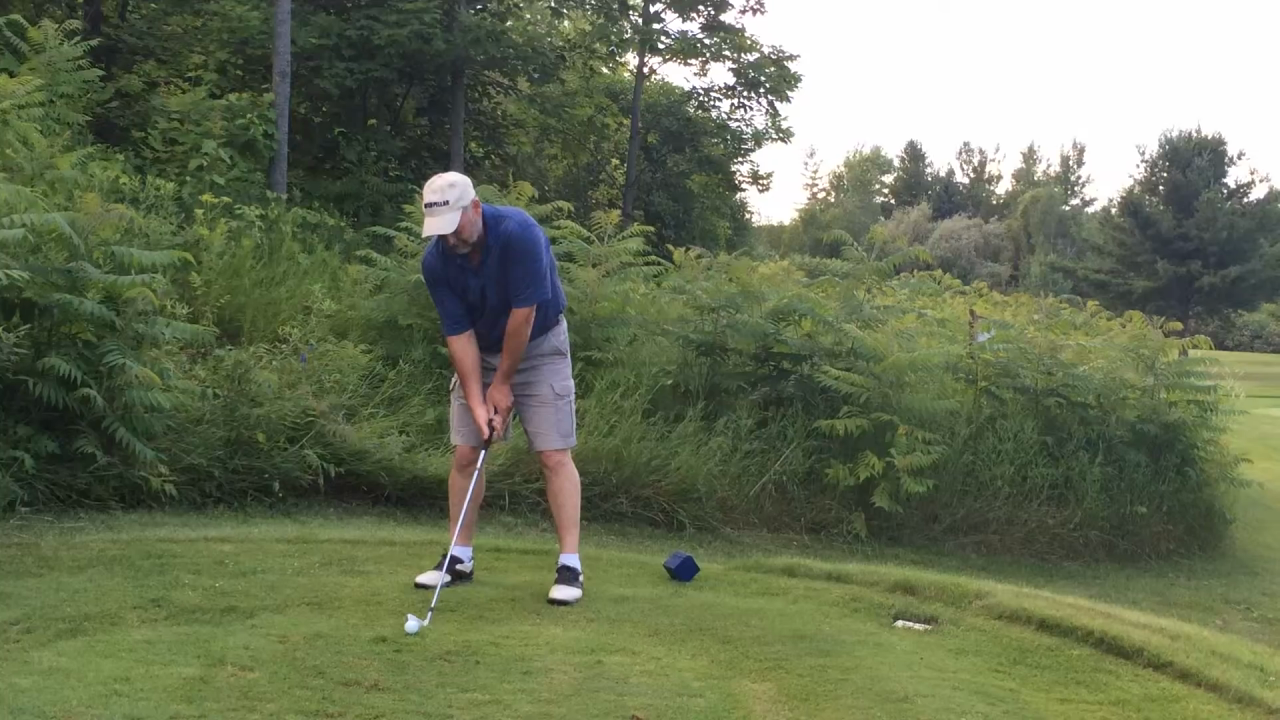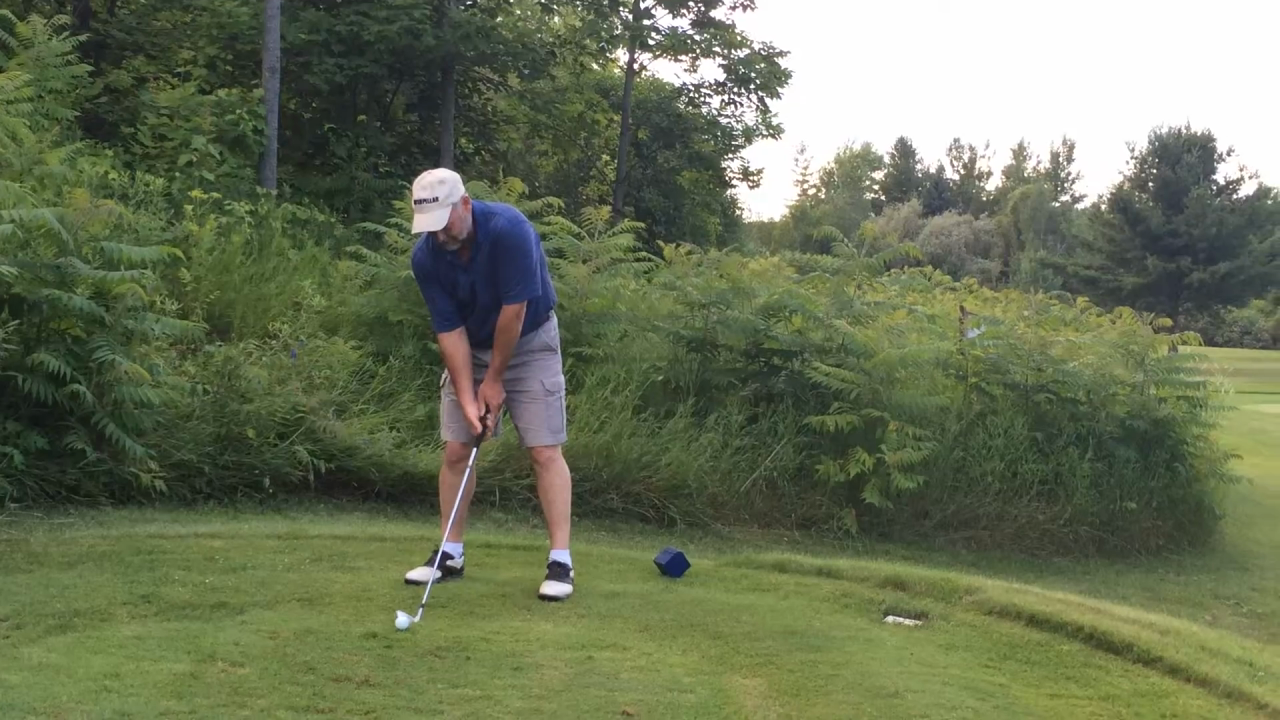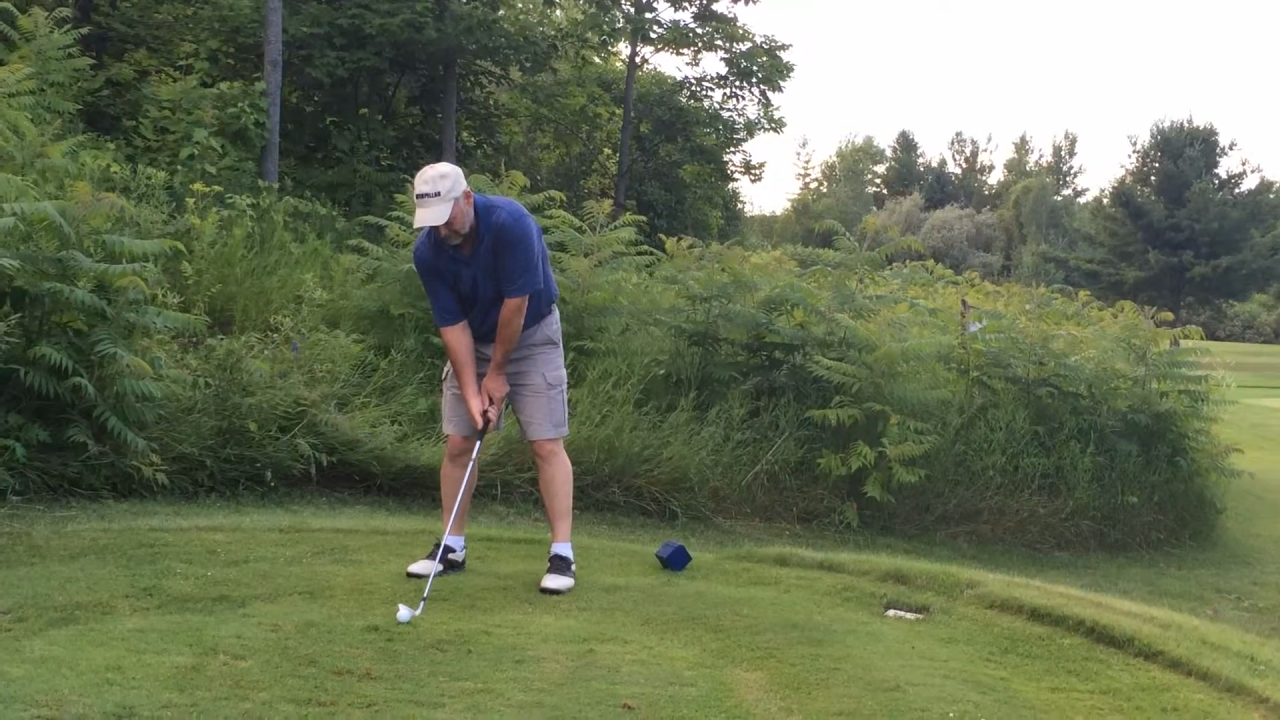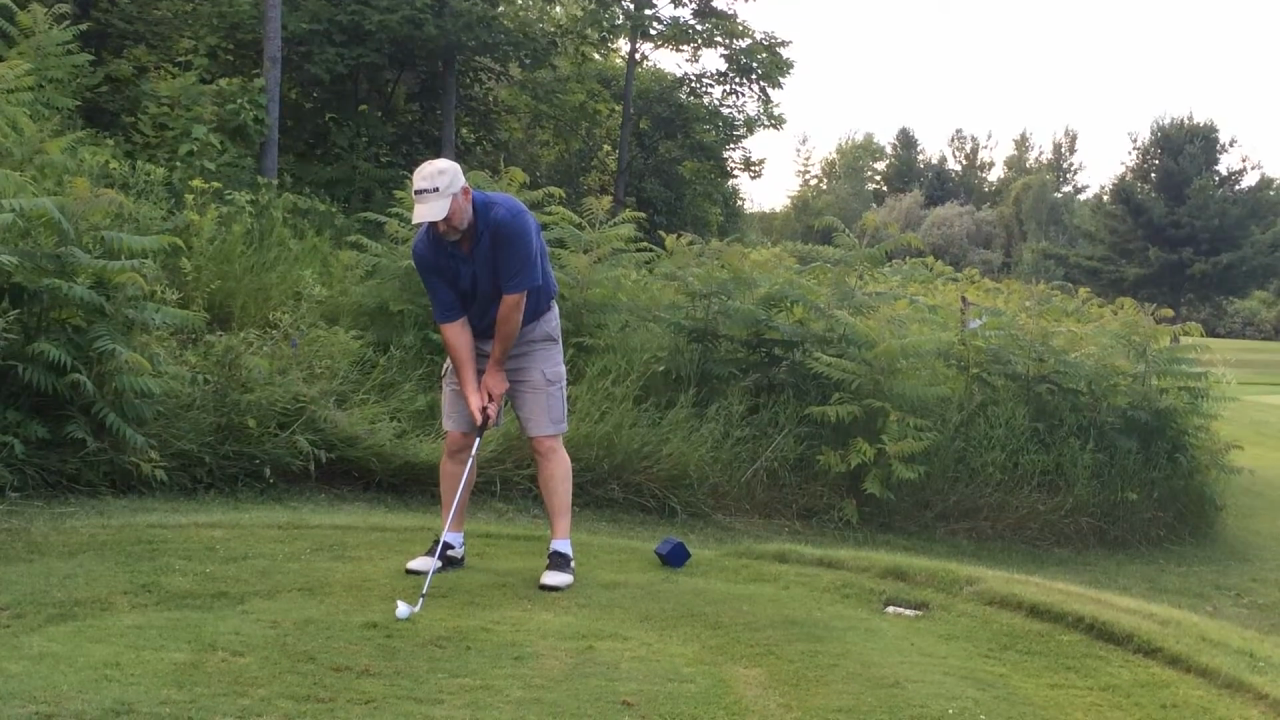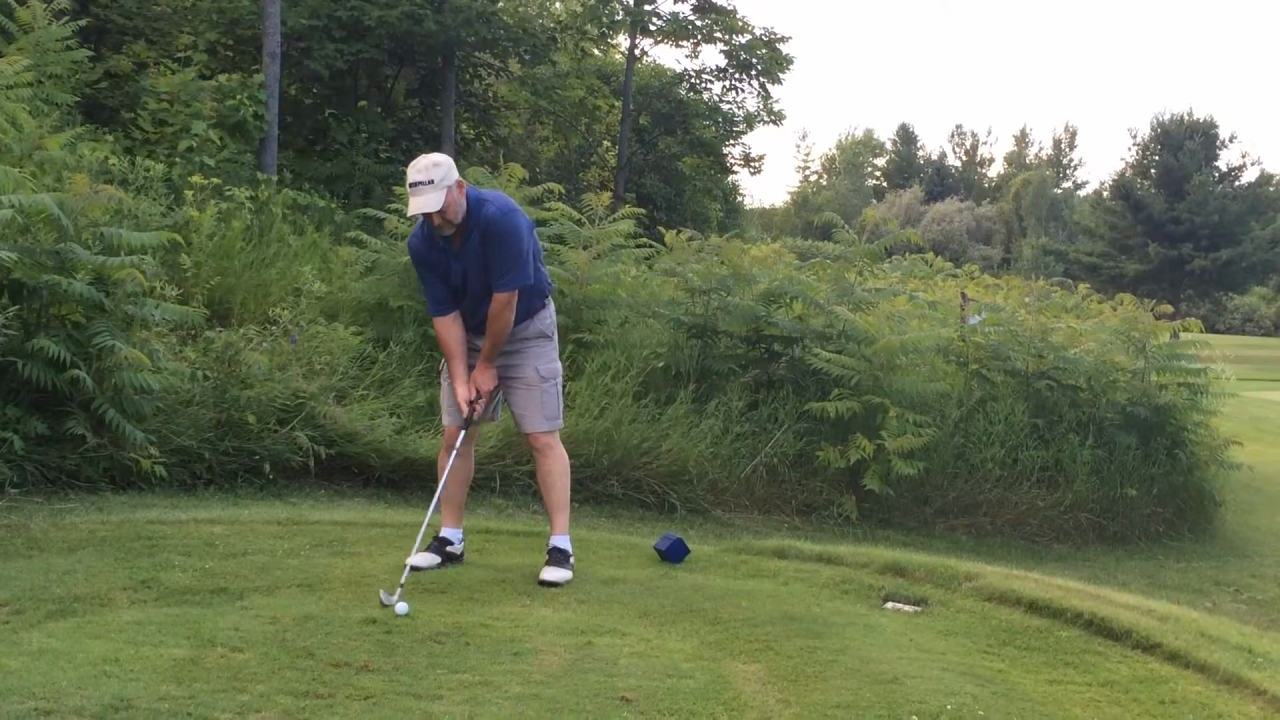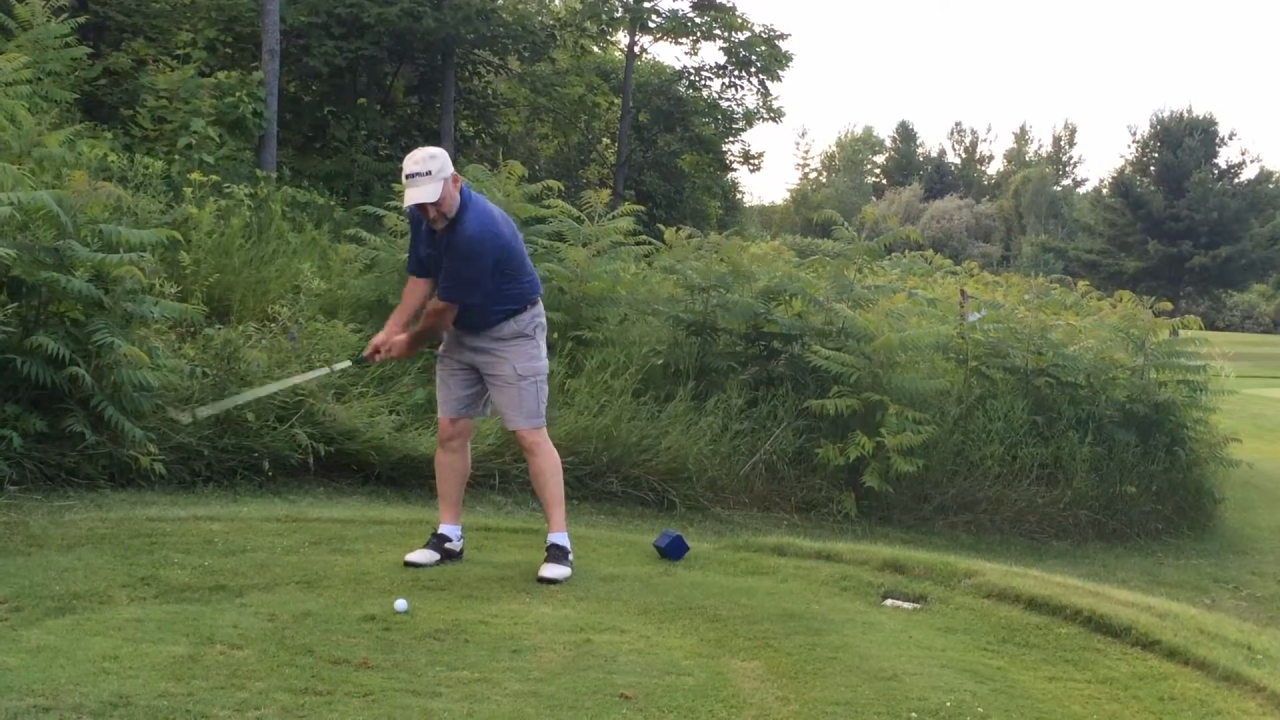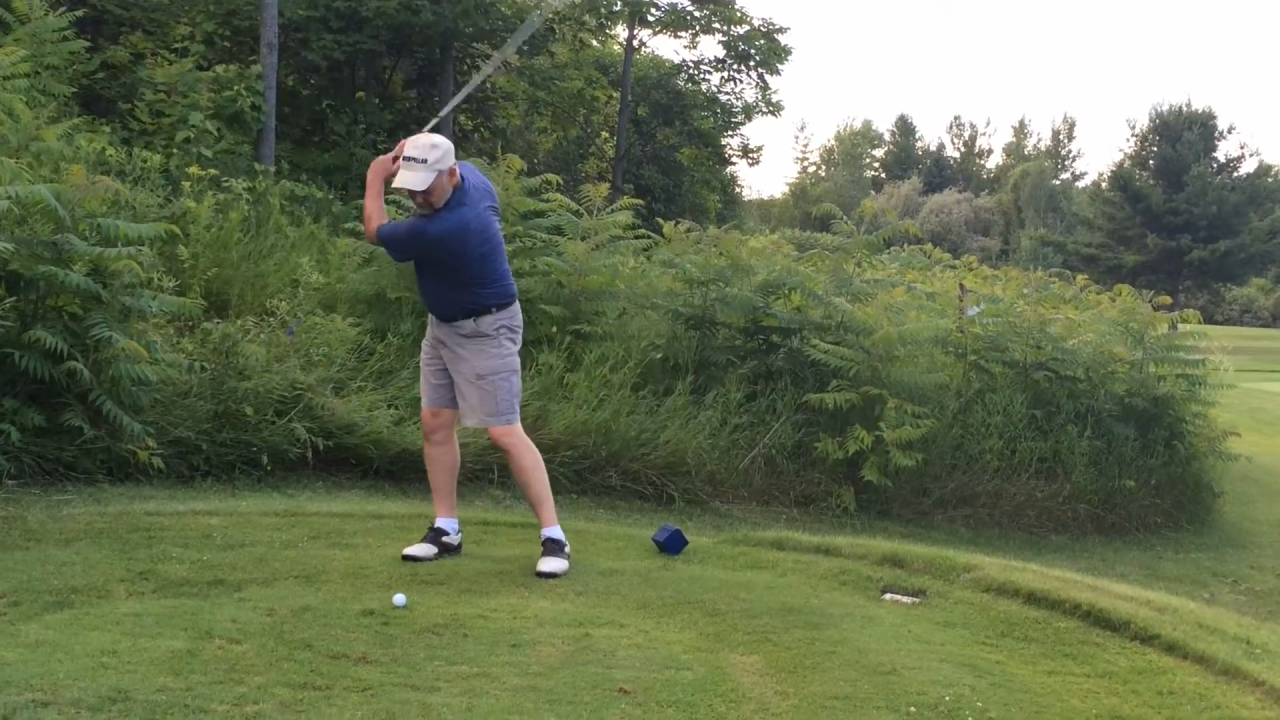
dt=0.3s
person 1, frame 1
left shoulder: (519, 232)
right shoulder: (435, 260)
left elbow: (524, 313)
right elbow: (459, 333)
left wrist: (503, 383)
right wrist: (477, 402)
left hip: (538, 348)
right hip: (479, 353)
left knee: (554, 455)
right knee: (465, 454)
left ankle: (569, 565)
right ankle: (460, 557)
person 1, frame 2
left shoulder: (508, 228)
right shoulder: (425, 256)
left elbow: (514, 310)
right elbow: (449, 330)
left wrist: (495, 379)
right wrist: (467, 398)
left hip: (529, 343)
right hip: (469, 349)
left knee: (545, 451)
right knee: (456, 450)
left ankle: (560, 561)
right ankle: (450, 553)
person 1, frame 3
left shoulder: (511, 222)
right shoulder: (427, 250)
left elbow: (516, 304)
right elbow: (452, 324)
left wrist: (497, 372)
right wrist: (470, 392)
left hip: (531, 338)
right hip: (471, 343)
left knee: (546, 445)
right knee: (457, 443)
left ankle: (562, 554)
right ankle: (452, 547)
person 1, frame 4
left shoulder: (509, 218)
right shoulder: (426, 247)
left elbow: (515, 300)
right elbow: (452, 321)
left wrist: (497, 368)
right wrist: (471, 388)
left hip: (531, 334)
right hip: (471, 339)
left knee: (546, 442)
right knee: (457, 441)
left ankle: (561, 551)
right ankle: (451, 543)
person 1, frame 5
left shoulder: (501, 218)
right shoulder: (421, 241)
left elbow: (504, 299)
right elbow: (444, 313)
left wrist: (486, 366)
right wrist: (459, 378)
left hip: (527, 331)
right hip: (470, 335)
left knee: (543, 438)
right knee: (454, 435)
left ankle: (560, 546)
right ankle: (449, 538)
person 1, frame 6
left shoulder: (477, 232)
right shoulder: (424, 215)
left elbow: (443, 307)
right elbow: (421, 278)
left wrist: (409, 341)
right wrist: (389, 330)
left hip: (512, 331)
right hip: (460, 330)
left knee: (530, 435)
right knee: (450, 431)
left ankle: (558, 543)
right ankle: (448, 536)
person 1, frame 7
left shoulder: (437, 232)
right shoulder: (470, 175)
left elbow: (375, 231)
left wrist: (375, 177)
right wrist: (399, 165)
left hip: (485, 330)
right hip: (445, 324)
left knee: (505, 433)
right knee: (435, 423)
left ankle: (553, 536)
right ankle: (446, 529)
